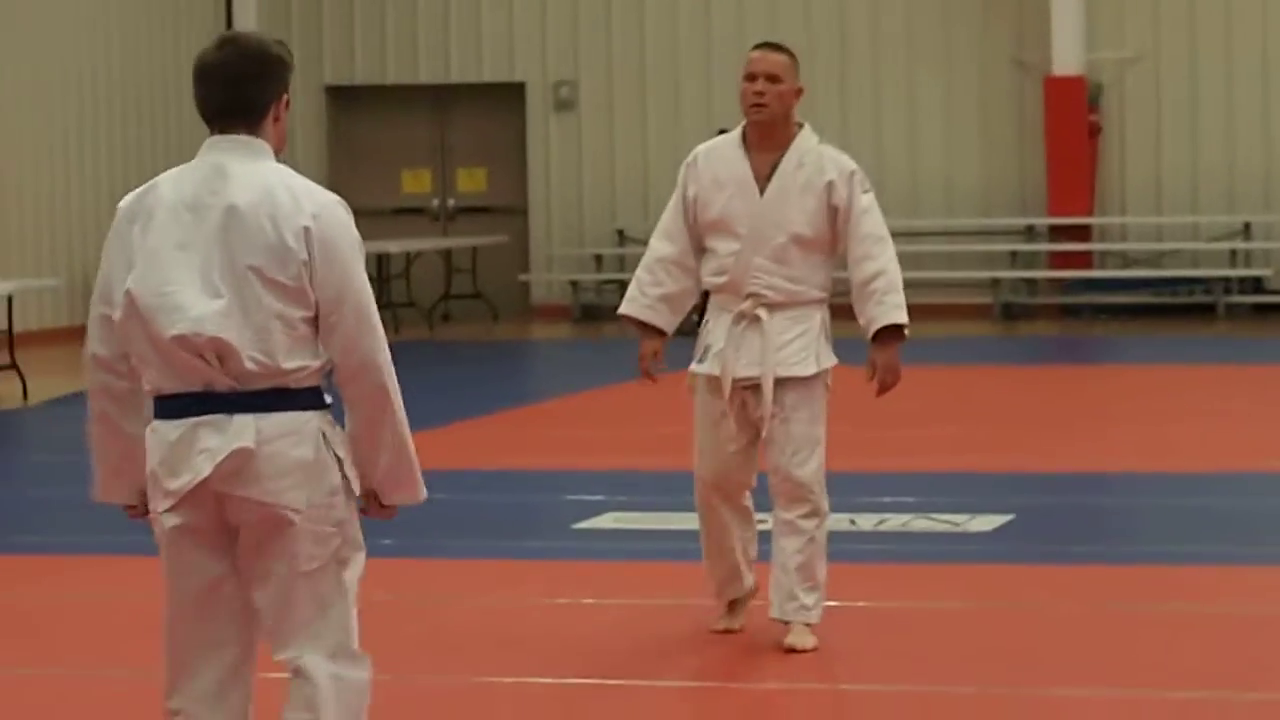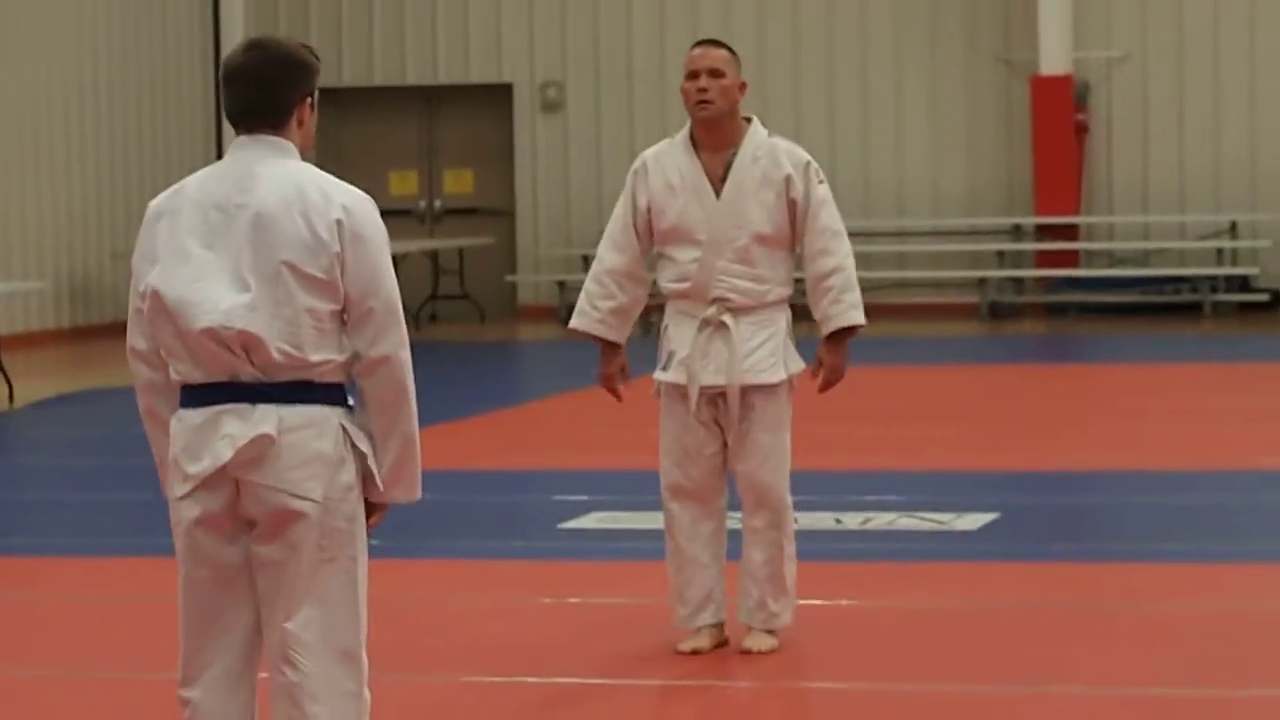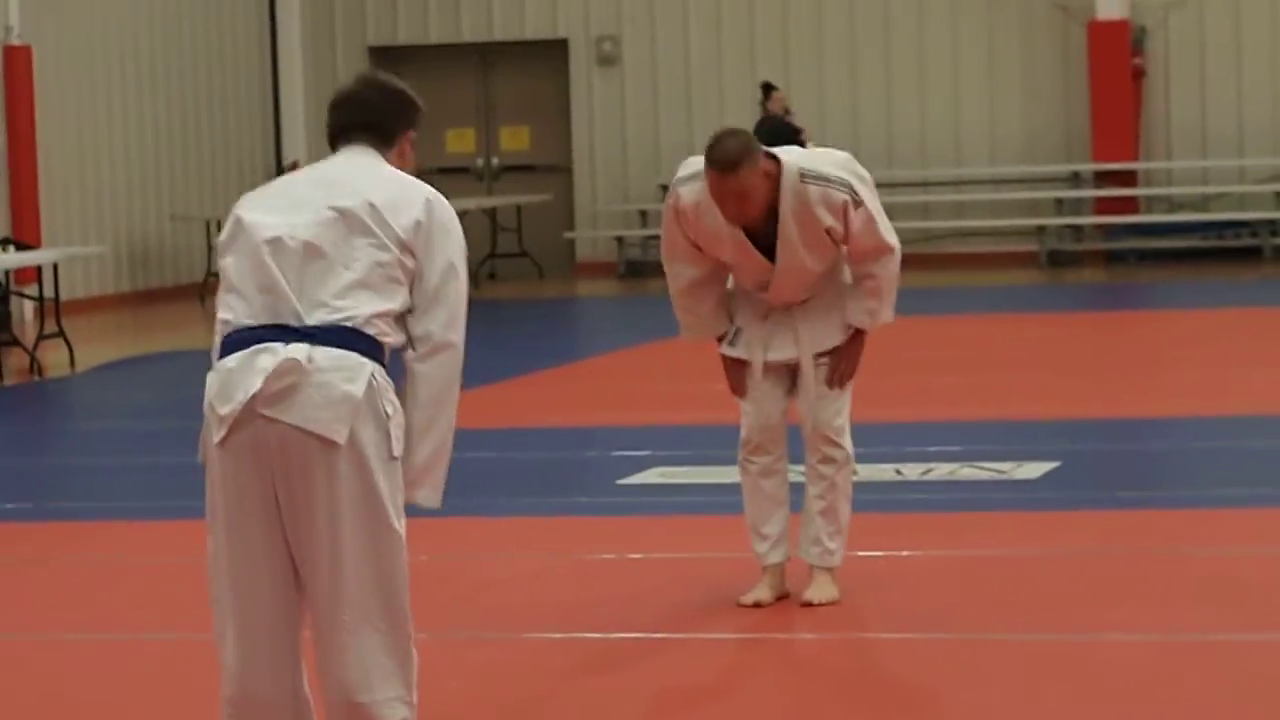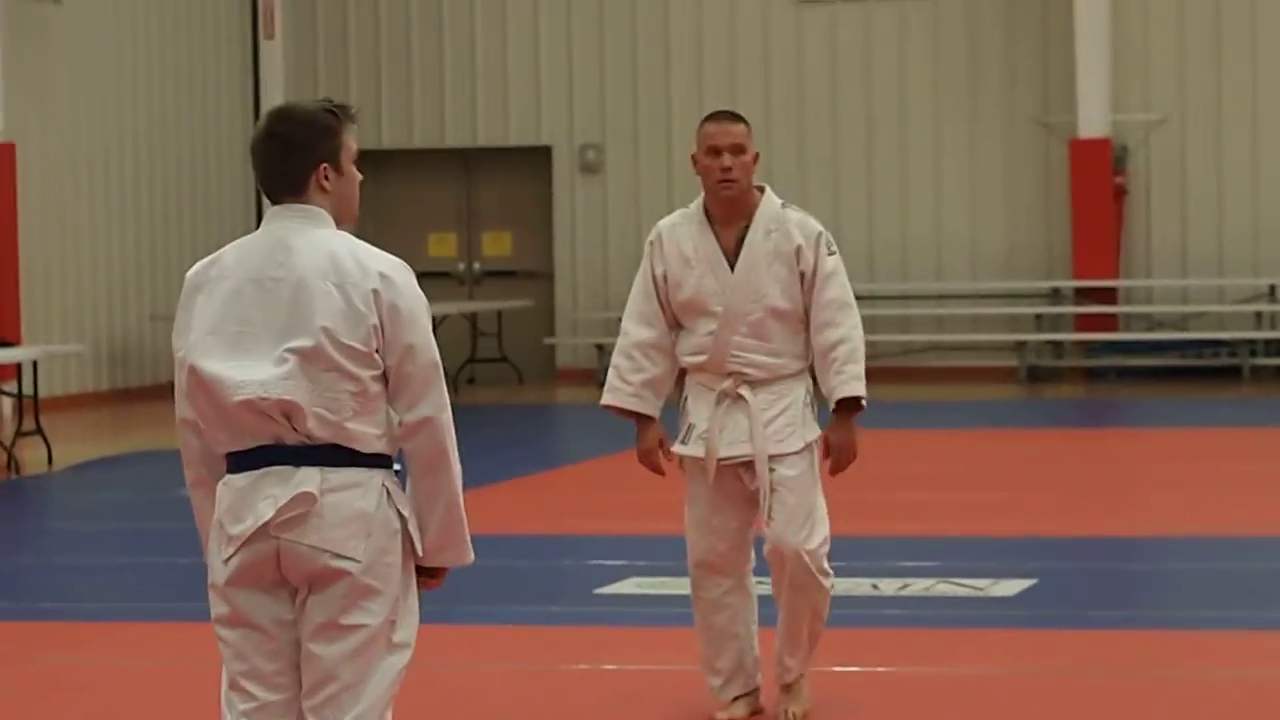
dt=1s
person 1, frame 1
left shoulder: (139, 208)
right shoulder: (309, 208)
left elbow: (108, 357)
right elbow: (360, 355)
left wrist: (123, 472)
right wrist: (387, 471)
left hip: (182, 450)
right hip: (286, 447)
left knee: (201, 660)
right knee: (323, 651)
person 1, frame 2
left shoulder: (167, 209)
right shoulder: (339, 206)
left elbow: (146, 352)
right elbow: (381, 353)
right wrist: (387, 472)
left hip: (201, 443)
right hip: (306, 442)
left knee: (211, 644)
right knee: (317, 645)
person 1, frame 3
left shoulder: (259, 200)
right shoulder: (421, 204)
right elbow: (435, 346)
right wrist: (416, 474)
left hip: (239, 394)
right hip: (339, 393)
left knee: (251, 611)
right knee: (363, 609)
person 1, frame 4
left shoulder: (206, 278)
right shoulder: (376, 273)
left elbow: (194, 424)
right elbow: (423, 418)
left wrist: (217, 529)
right wrist: (439, 540)
left hip: (247, 512)
right hip: (349, 512)
person 2, frame 1
left shoulder: (833, 170)
right shoulder: (705, 163)
left elbow: (873, 256)
right elbow: (673, 251)
left wrist: (886, 336)
right wrist: (652, 325)
left hip: (795, 342)
right hip: (723, 338)
left knee: (797, 483)
right knee: (716, 476)
left ankle: (799, 612)
right ankle: (735, 588)
person 2, frame 2
left shoulder: (788, 163)
right shoulder: (652, 168)
left elbow: (826, 253)
right elbow: (621, 260)
left wrist: (835, 338)
right wrist: (611, 343)
left hip: (760, 343)
right hip: (685, 344)
left knee: (764, 489)
right knee: (687, 487)
left ankle: (764, 619)
right ankle: (703, 618)
person 2, frame 3
left shoulder: (833, 184)
right shoulder: (686, 197)
left elbow: (877, 257)
right elbow: (690, 276)
left wrist: (858, 334)
right wrist: (722, 340)
left hip: (824, 316)
right hip: (754, 320)
left knee: (825, 437)
right knee: (758, 440)
left ankle: (823, 566)
right ankle: (772, 571)
person 2, frame 4
left shoulder: (801, 233)
right shoulder: (668, 239)
left elbow: (835, 325)
right elbow: (646, 334)
left wrist: (844, 414)
right wrist: (643, 418)
left hip: (782, 413)
right hip: (707, 416)
left knee: (799, 549)
right knee: (714, 560)
